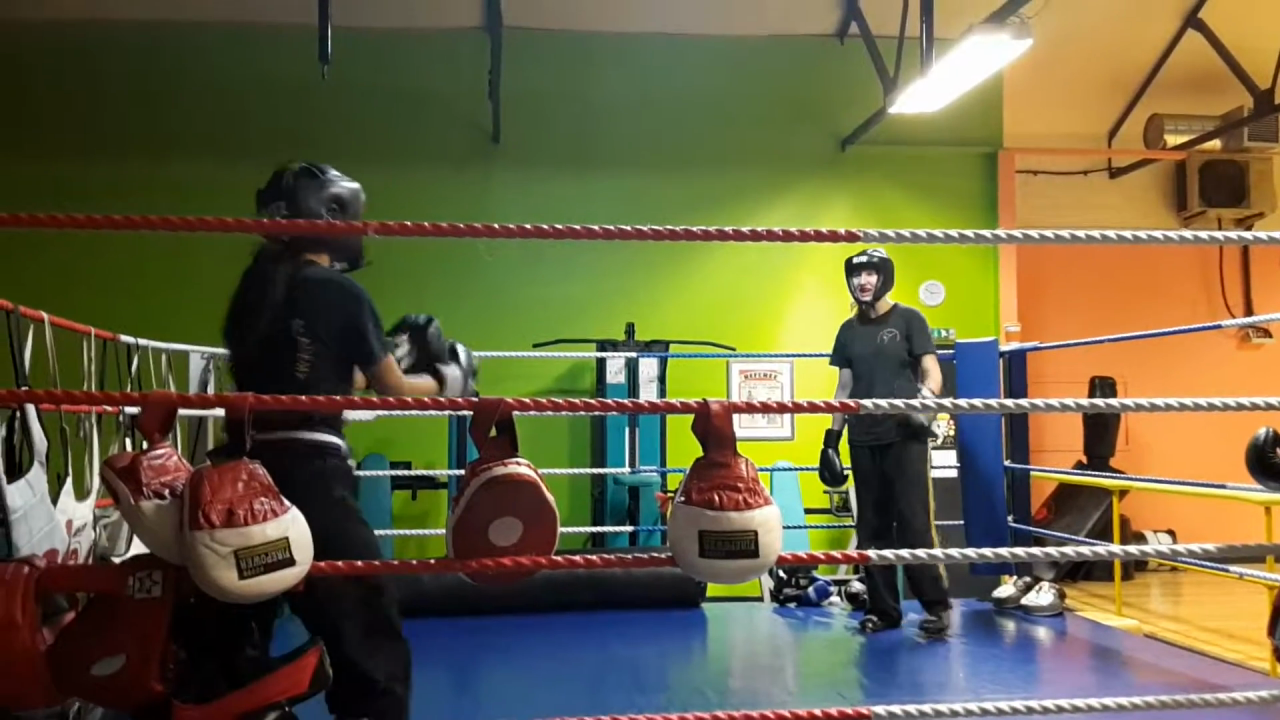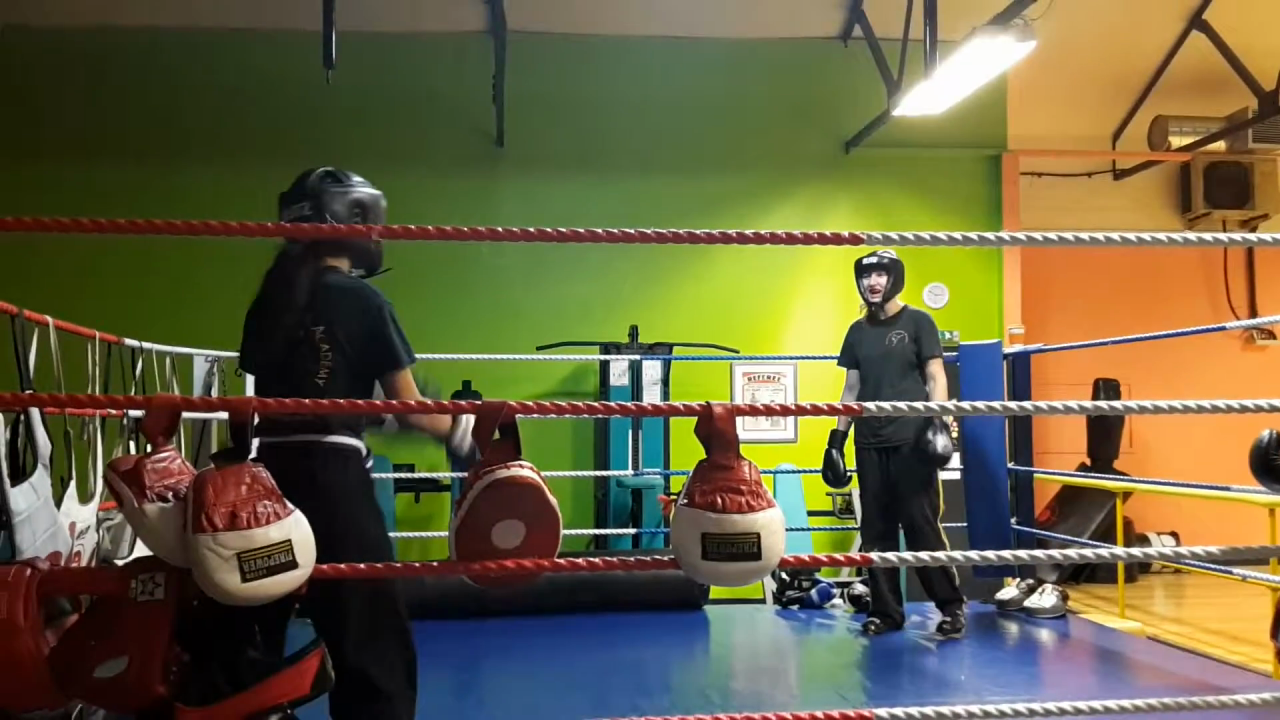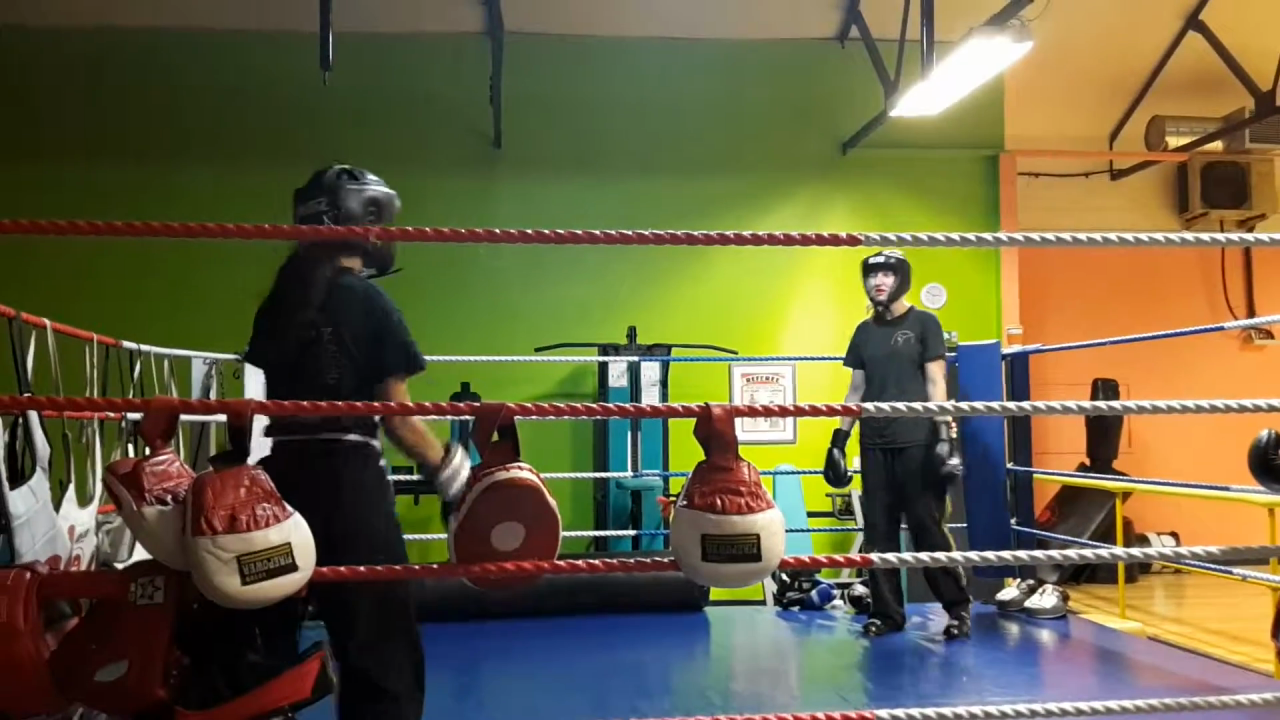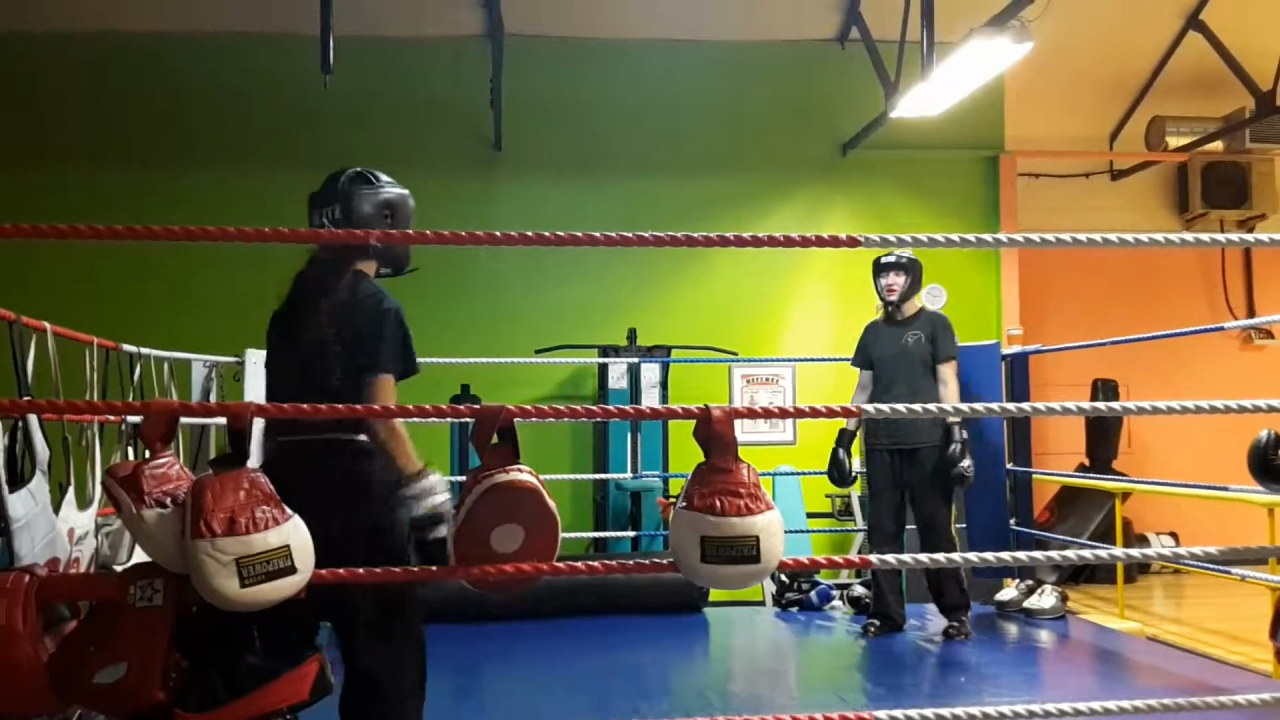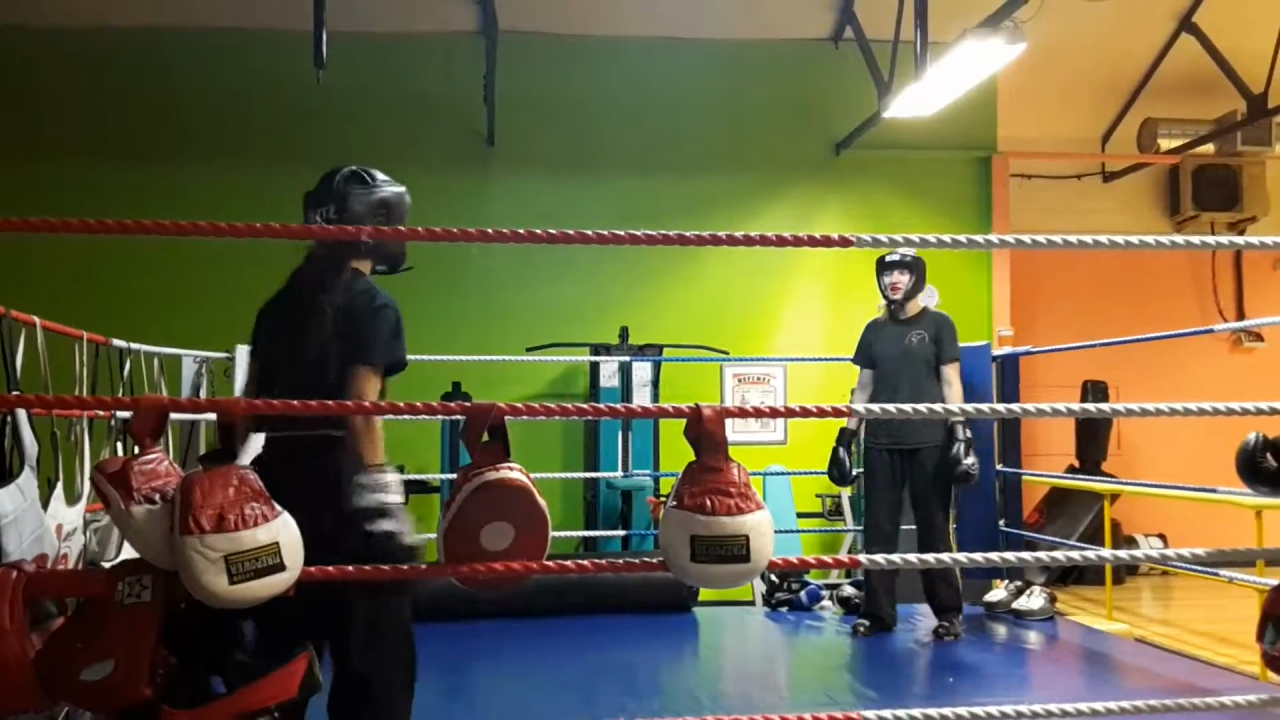
dt=0.1s
person 1, frame 1
left shoulder: (253, 295)
right shoulder: (338, 292)
right elbow: (392, 386)
left wrist: (400, 348)
right wrist: (450, 378)
right hip: (309, 472)
left knee: (228, 633)
right knee: (367, 634)
person 1, frame 2
left shoulder: (269, 303)
right shoulder: (361, 302)
right elbow: (406, 405)
right wrist: (459, 428)
left hip: (268, 472)
right hip: (332, 477)
right knee: (371, 636)
person 1, frame 3
left shoulder: (280, 302)
right shoulder: (370, 304)
right elbow: (396, 417)
right wrist: (453, 471)
left hip: (280, 473)
right hip: (346, 475)
right knee: (379, 639)
person 1, frame 4
left shoulder: (292, 305)
right shoulder: (377, 306)
left elbow: (278, 410)
right elbow: (380, 417)
right wrist: (431, 502)
left hip: (284, 475)
right hip: (350, 480)
right knee: (384, 642)
person 1, frame 5
left shoulder: (283, 302)
right shoulder: (373, 305)
left elbow: (251, 402)
right elbow: (361, 410)
right wrist: (381, 505)
left hip: (278, 473)
right hip: (336, 479)
left knee: (283, 637)
right knee: (373, 640)
person 2, frame 1
left shoulder: (908, 319)
right shoulder: (849, 330)
left elbow: (933, 374)
left wrist: (923, 399)
right wrist: (831, 438)
left hip: (904, 435)
right hip: (863, 440)
left knee: (913, 518)
right knee: (872, 524)
left ankle: (936, 605)
right ankle: (883, 607)
person 2, frame 2
left shoulder: (918, 322)
right shoulder: (858, 331)
left elbow: (936, 378)
left wrist: (939, 425)
right wrist: (836, 439)
left hip: (912, 438)
right hip: (870, 441)
left knee: (920, 522)
right knee: (875, 527)
left ankle: (951, 604)
right ankle: (885, 610)
person 2, frame 3
left shoulder: (924, 323)
right shoulder: (864, 331)
left elbow: (936, 381)
left wrist: (943, 431)
right wrist: (839, 439)
left hip: (917, 440)
right hip: (875, 442)
left knee: (926, 523)
right knee: (878, 528)
left ankle: (957, 606)
right ankle: (887, 611)
person 2, frame 4
left shoulder: (934, 323)
right shoulder: (873, 331)
left elbow: (947, 382)
right elbow: (864, 389)
left wrist: (956, 433)
right wrist: (845, 438)
left hip: (928, 440)
right hip: (882, 442)
left knee: (935, 526)
right knee: (882, 528)
left ankle: (956, 611)
right ankle: (887, 612)
person 2, frame 5
left shoulder: (938, 324)
right shoulder: (874, 330)
left elbow: (951, 383)
right elbow: (864, 388)
left wrist: (959, 433)
right wrist: (845, 437)
left hip: (929, 441)
right hip: (881, 442)
left knee: (933, 527)
right knee: (878, 527)
left ankle: (948, 612)
right ankle: (878, 612)
